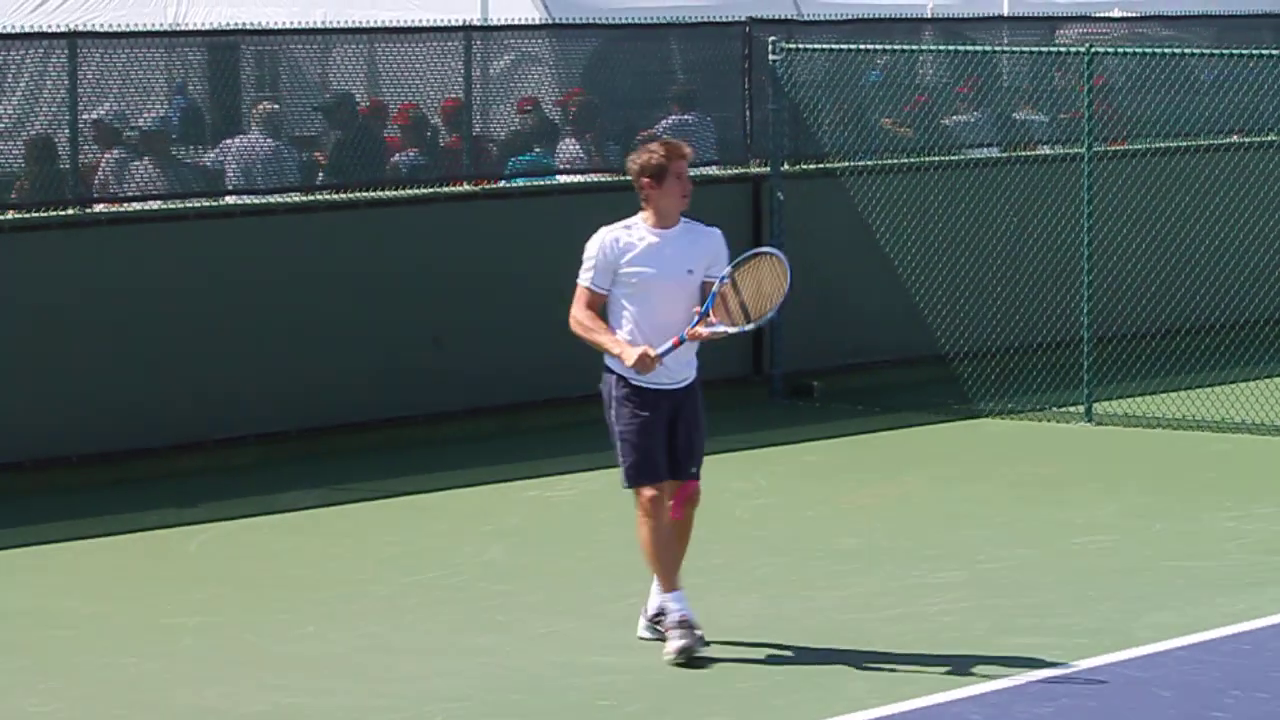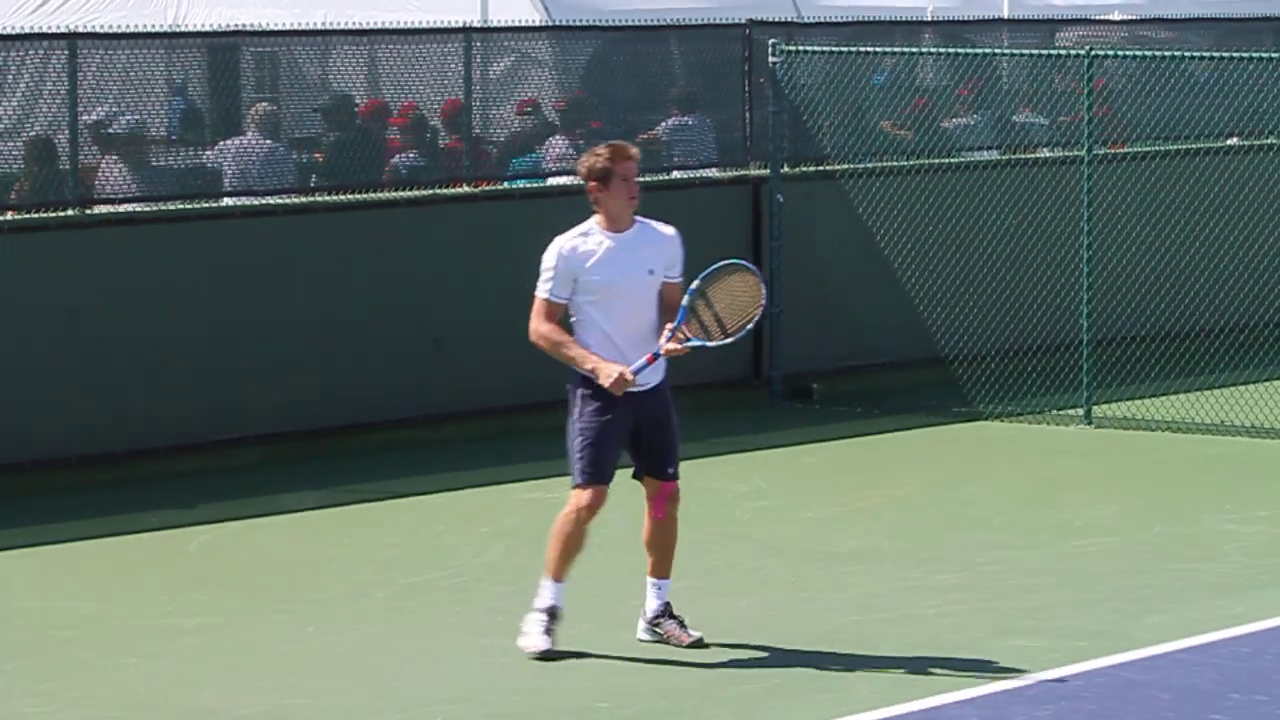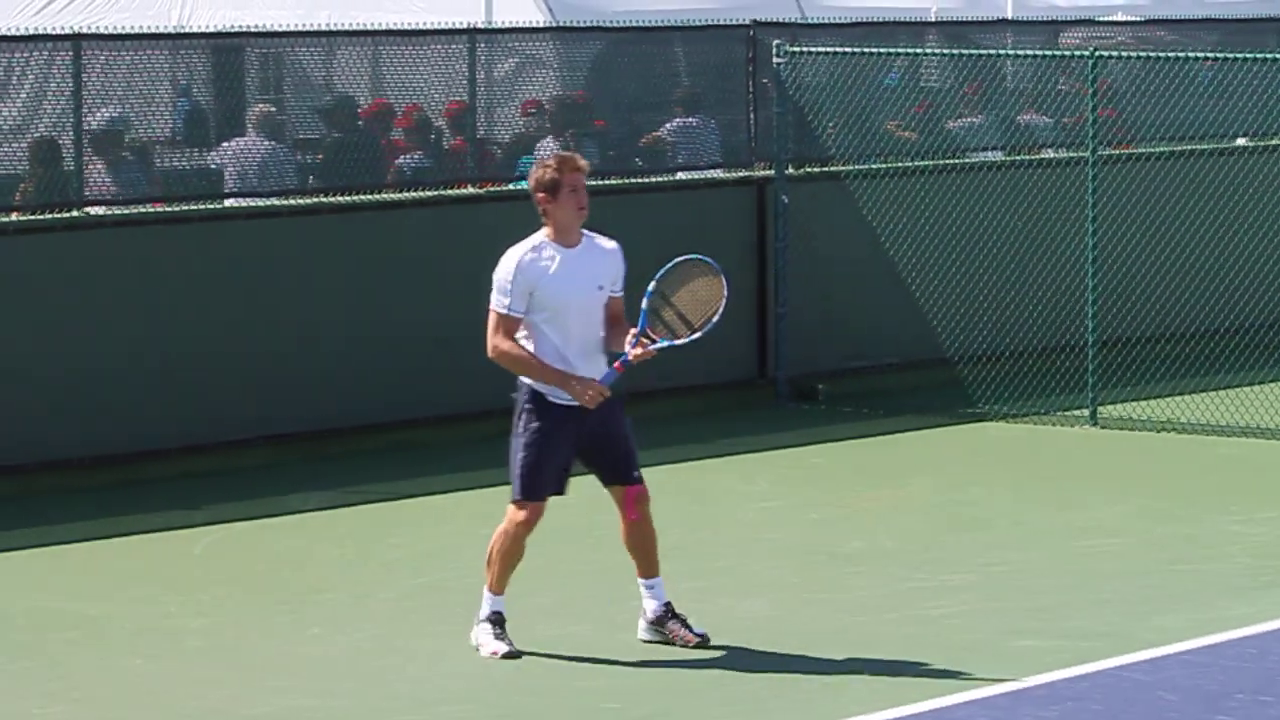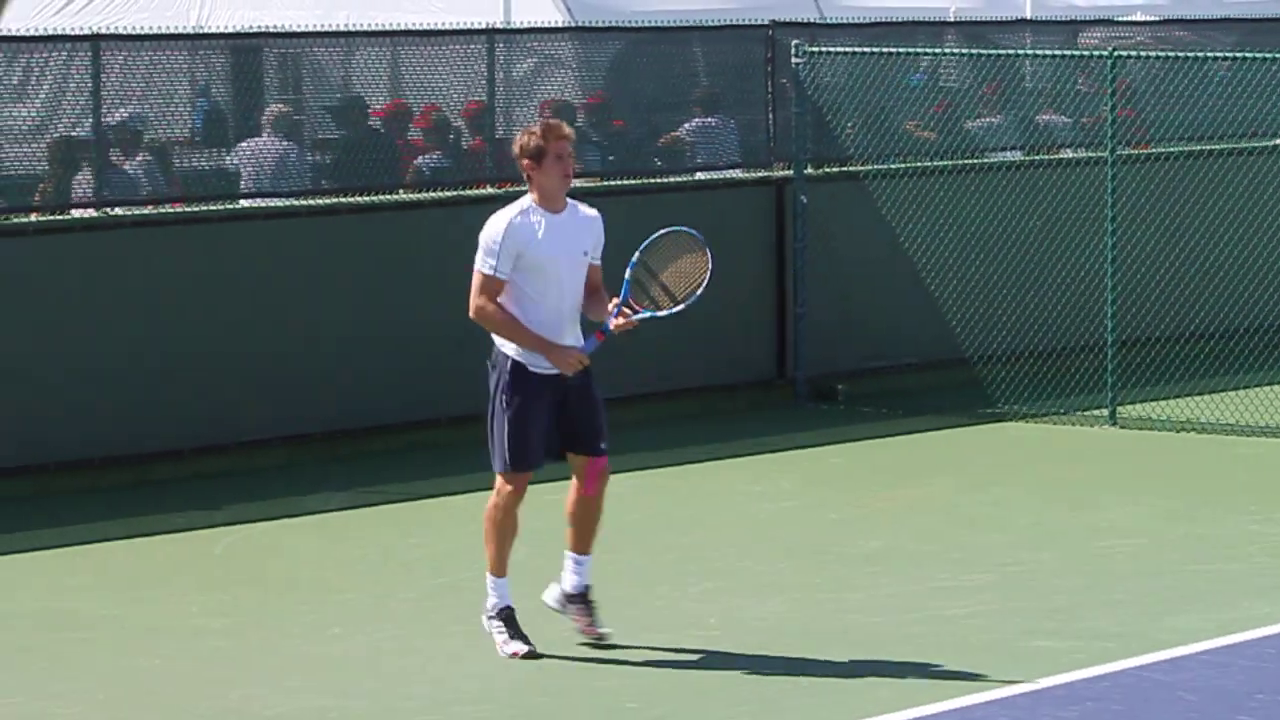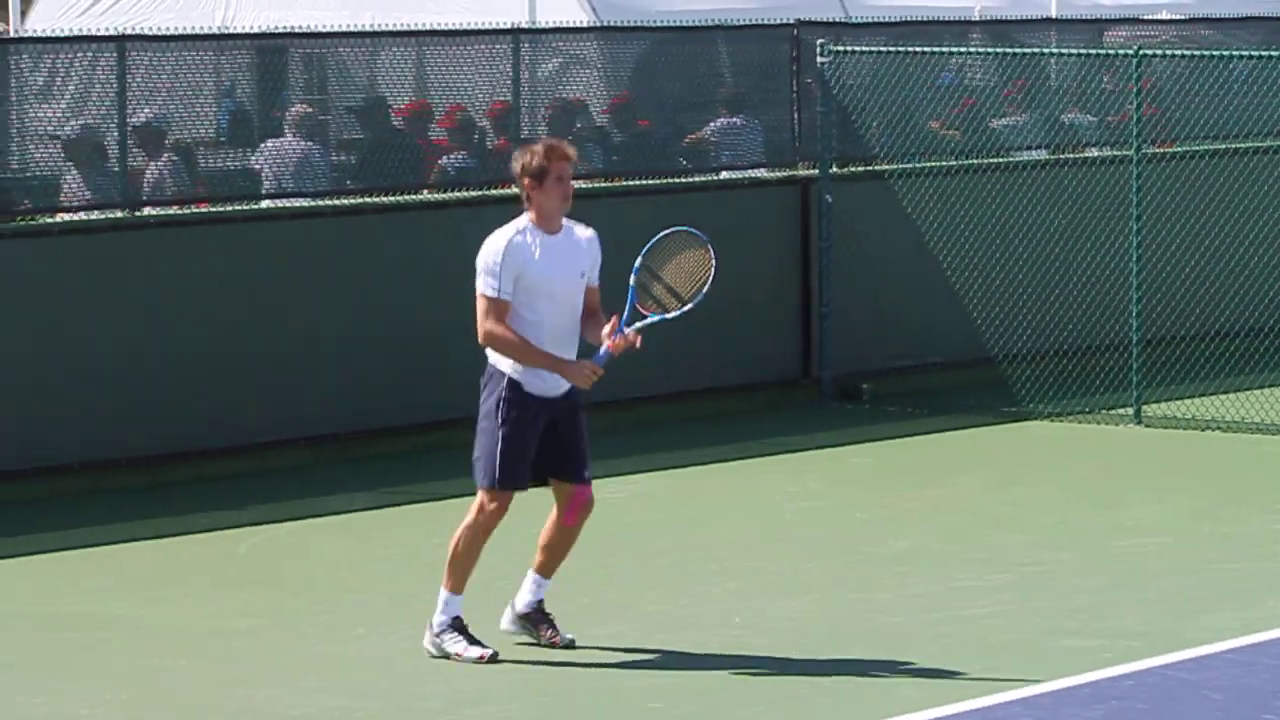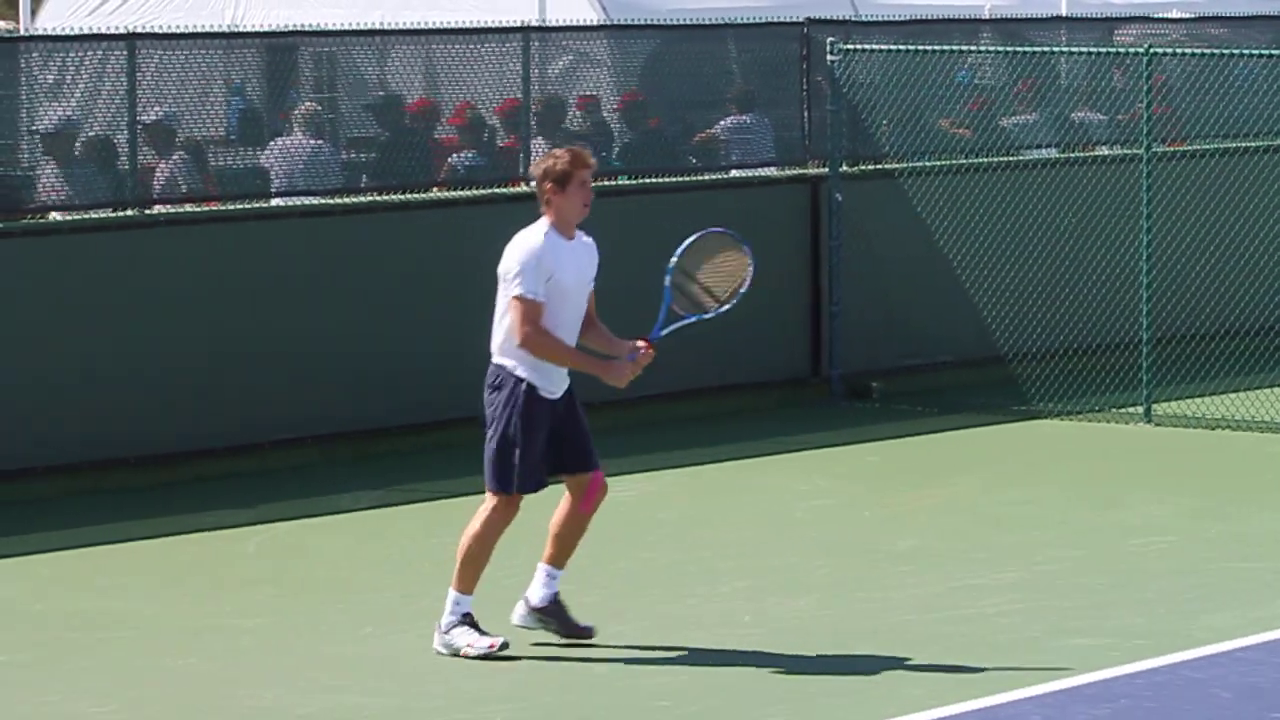
dt=0.2s
person 1, frame 1
left shoulder: (709, 240)
right shoulder: (610, 242)
right elbow: (580, 315)
left wrist: (709, 326)
right wrist: (623, 348)
left hip: (683, 385)
right hip: (631, 386)
left knee: (685, 495)
right knee: (651, 497)
left ankle: (664, 609)
right ankle: (663, 611)
person 1, frame 2
left shoulder: (665, 239)
right shoulder: (568, 250)
right elbow: (541, 327)
left wrist: (671, 334)
right wrist: (598, 365)
left hip: (651, 387)
right hip: (597, 392)
left knee: (665, 495)
right knee: (587, 499)
left ankle: (657, 611)
right ankle: (545, 607)
person 1, frame 3
left shoulder: (608, 253)
right shoulder: (521, 263)
right elbow: (499, 345)
left wrist: (629, 342)
right wrist: (569, 381)
left hip: (598, 398)
right hip: (545, 402)
left knee: (634, 498)
right knee: (526, 513)
left ankle: (656, 610)
right ankle: (490, 616)
person 1, frame 4
left shoulder: (589, 221)
right shoulder: (507, 227)
right elbow: (481, 306)
left wrist: (608, 311)
right wrist: (551, 349)
left hip: (571, 367)
right hip: (521, 369)
left knee: (593, 472)
right knee: (512, 487)
left ankle: (574, 588)
right ankle: (499, 607)
person 1, frame 5
left shoulder: (586, 241)
right shoulder: (505, 247)
right elbow: (491, 330)
left wrist: (608, 334)
right wrist: (567, 366)
left hip: (558, 391)
right hip: (513, 387)
left knee: (577, 500)
right knee: (495, 500)
left ankle: (525, 606)
right ankle: (443, 624)
person 1, frame 6
left shoulder: (584, 247)
right shoulder: (529, 250)
left elbow: (584, 323)
right elbow: (532, 334)
left wrist: (623, 350)
right wrist: (606, 368)
left hip: (552, 391)
right hip: (518, 386)
left knee: (590, 486)
right knee: (504, 502)
left ankle: (539, 599)
right ankle: (454, 619)
